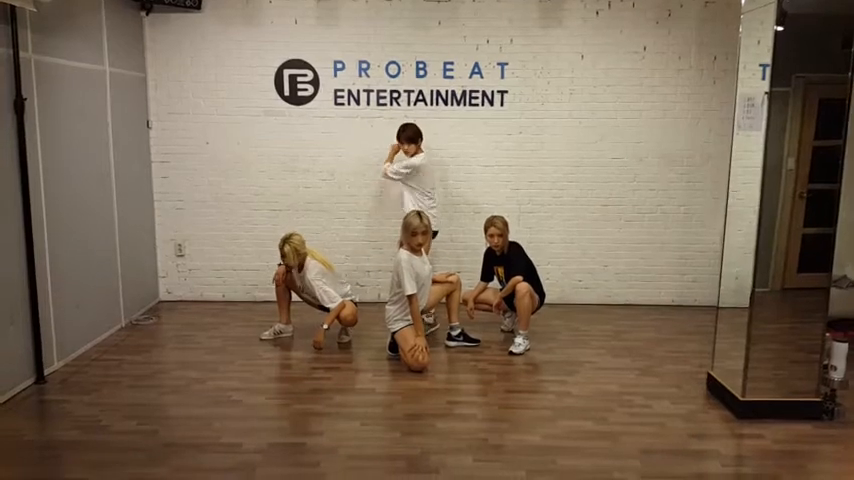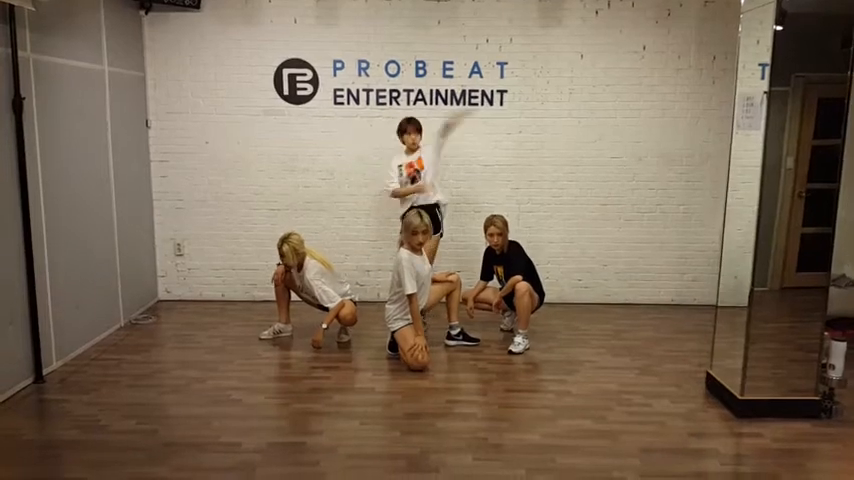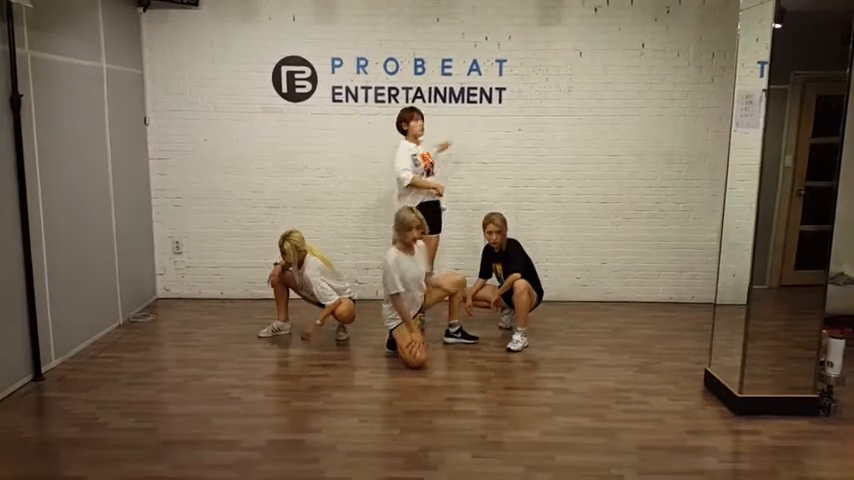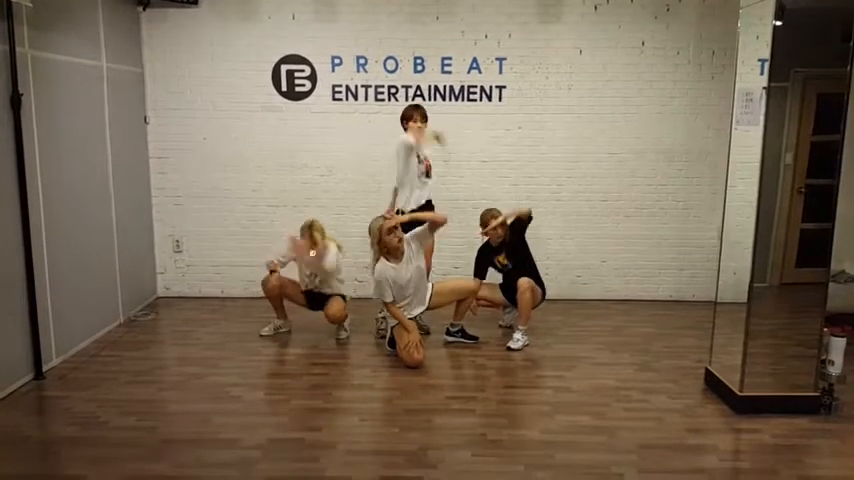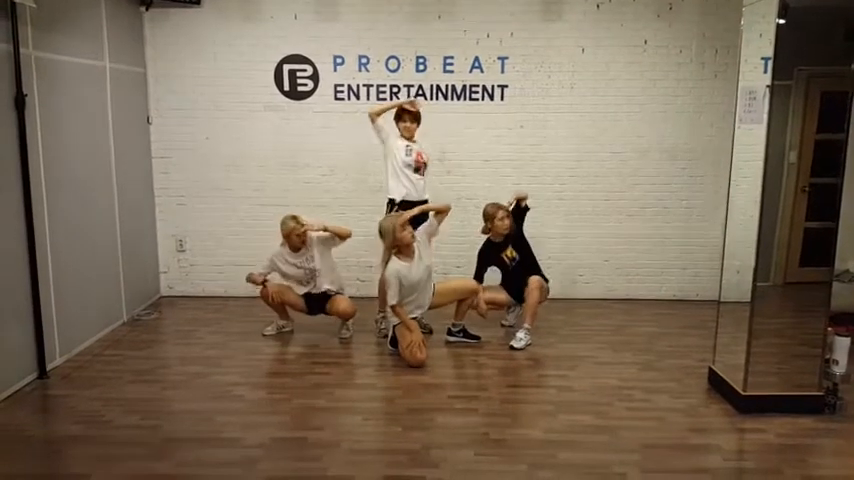
dt=0.3s
person 1, frame 1
left shoulder: (415, 163)
right shoulder: (417, 160)
left elbow: (388, 172)
left wrist: (391, 153)
left ankle: (428, 316)
right ankle: (423, 311)
person 1, frame 2
left shoulder: (431, 151)
right shoulder: (397, 162)
left elbow: (447, 130)
right elbow: (393, 191)
left wrist: (456, 118)
right wrist: (413, 189)
left hip: (431, 209)
right hip: (409, 212)
person 1, frame 3
left shoulder: (423, 148)
right shoulder: (403, 148)
right elbow: (406, 178)
left wrist: (439, 150)
right wrist: (434, 184)
left hip: (432, 206)
right hip: (412, 209)
left knee: (428, 265)
person 1, frame 4
left shoulder: (419, 147)
right shoulder: (404, 141)
right elbow: (414, 141)
left wrist: (393, 205)
right wrist: (433, 136)
left hip: (426, 208)
right hip: (408, 210)
left knee: (425, 268)
right ankle: (383, 315)
person 1, frame 5
left shoulder: (421, 148)
right shoulder: (391, 141)
right elbow: (372, 114)
right wrist: (400, 104)
left hip: (421, 206)
right hip: (399, 205)
left ankle: (417, 314)
right ankle: (381, 316)
person 2, frame 1
left shoulder: (420, 250)
right shoulder: (404, 259)
right elbow: (412, 299)
left wrist: (435, 278)
right wrist: (420, 336)
left hip: (419, 303)
right hip: (401, 316)
left knee: (454, 281)
right knee: (419, 363)
left ankle: (455, 333)
right ankle: (398, 341)
person 2, frame 2
left shoulder: (419, 250)
right shoulder: (405, 258)
right elbow: (411, 300)
left wrist: (435, 277)
right wrist: (420, 335)
left hip: (419, 303)
right hip: (401, 315)
left knee: (454, 280)
right knee: (419, 363)
left ankle: (454, 333)
right ankle: (399, 341)
person 2, frame 3
left shoulder: (420, 246)
right shoulder: (392, 259)
left elbow: (423, 277)
right elbow: (396, 299)
left wrist: (438, 284)
right wrist: (414, 331)
left hip: (418, 300)
right hip: (398, 314)
left knee: (459, 280)
right knee: (417, 360)
left ankle: (453, 330)
right ankle: (397, 338)
person 2, frame 4
left shoulder: (412, 240)
right shoulder: (382, 270)
left elbow: (442, 220)
right elbow: (390, 305)
left wrist: (408, 217)
right wrist: (411, 330)
left hip: (425, 295)
right hip: (403, 312)
left knee: (472, 286)
right knee: (414, 360)
left ankle: (454, 330)
right ankle: (396, 336)
person 2, frame 5
left shoulder: (421, 237)
right shoulder: (393, 269)
left elbow: (446, 209)
right elbow: (395, 306)
left wrist: (419, 209)
right wrist: (414, 331)
left hip: (427, 295)
right hip: (406, 312)
left knee: (473, 287)
right knee: (417, 359)
left ankle: (456, 330)
right ankle: (399, 335)
person 3, frame 1
left shoulder: (515, 250)
right shoulder: (489, 253)
left elbow: (518, 278)
right elbow: (484, 281)
left wrist: (499, 296)
right wrist: (471, 299)
left hip: (532, 297)
right hip: (508, 296)
left knee: (522, 287)
right knee: (467, 297)
left ankle: (523, 338)
right ankle: (509, 314)
person 3, frame 2
left shoulder: (514, 249)
right shoulder: (489, 252)
left elbow: (517, 278)
right elbow: (484, 280)
left wrist: (499, 296)
right wrist: (471, 298)
left hip: (531, 297)
right hip: (508, 295)
left knee: (521, 287)
right knee: (466, 296)
left ankle: (522, 337)
right ankle: (509, 313)
person 3, frame 3
left shoulder: (513, 247)
right shoulder: (488, 250)
left elbow: (516, 275)
right elbow: (483, 277)
left wrist: (498, 294)
right wrist: (469, 296)
left hip: (530, 294)
right hip: (507, 293)
left knee: (520, 284)
right knee: (466, 294)
left ankle: (521, 335)
right ankle: (508, 310)
person 3, frame 4
left shoulder: (513, 234)
right shoulder: (484, 250)
left elbow: (527, 212)
right elbow: (479, 277)
left wrist: (503, 218)
left hip: (532, 290)
right hip: (508, 290)
left knee: (523, 282)
left ankle: (522, 334)
right ankle: (509, 308)
person 3, frame 5
left shoulder: (515, 227)
right shoulder: (486, 250)
left elbow: (523, 197)
right elbow: (478, 279)
left wrist: (513, 201)
left hip: (536, 288)
right hip: (510, 289)
left knee: (534, 281)
left ankle: (525, 332)
right ankle: (513, 307)
person 4, frame 1
left shoulder: (312, 274)
right shoulder: (299, 259)
left elbow: (338, 304)
right elbow: (287, 264)
left wrist: (322, 329)
right wrist: (282, 267)
left hip: (342, 300)
right hip: (320, 297)
left knee: (348, 317)
right knee: (281, 277)
left ankle: (345, 328)
right ankle: (285, 325)
person 4, frame 2
left shoulder: (311, 274)
right shoulder: (300, 258)
left elbow: (337, 303)
right elbow: (287, 265)
left wrist: (321, 329)
right wrist: (281, 266)
left hip: (341, 299)
right hip: (318, 296)
left knee: (347, 317)
right knee: (280, 278)
left ankle: (344, 328)
right ankle: (284, 325)
person 4, frame 3
left shoulder: (311, 271)
right shoulder: (299, 256)
left elbow: (334, 301)
right elbow: (287, 262)
left wrist: (315, 324)
right wrist: (279, 266)
left hip: (340, 297)
right hip: (318, 293)
left knee: (343, 314)
right knee: (279, 275)
left ankle: (343, 325)
right ankle: (282, 322)
person 4, frame 4
left shoulder: (331, 248)
right shoulder: (297, 247)
left elbow: (329, 269)
right elbow: (273, 262)
left wrist: (310, 253)
right wrist: (274, 272)
left hip: (331, 294)
right hip: (308, 293)
left knee: (334, 315)
right knee: (269, 283)
left ankle: (342, 322)
right ankle: (282, 321)
person 4, frame 5
left shoulder: (317, 240)
right shoulder: (279, 256)
left elbow: (347, 234)
right elbow: (251, 277)
left wrist: (322, 228)
right wrist: (265, 282)
left hip: (329, 296)
right hip: (304, 298)
left knee: (347, 310)
right knee: (267, 292)
left ankle: (345, 322)
right ankle: (284, 321)
